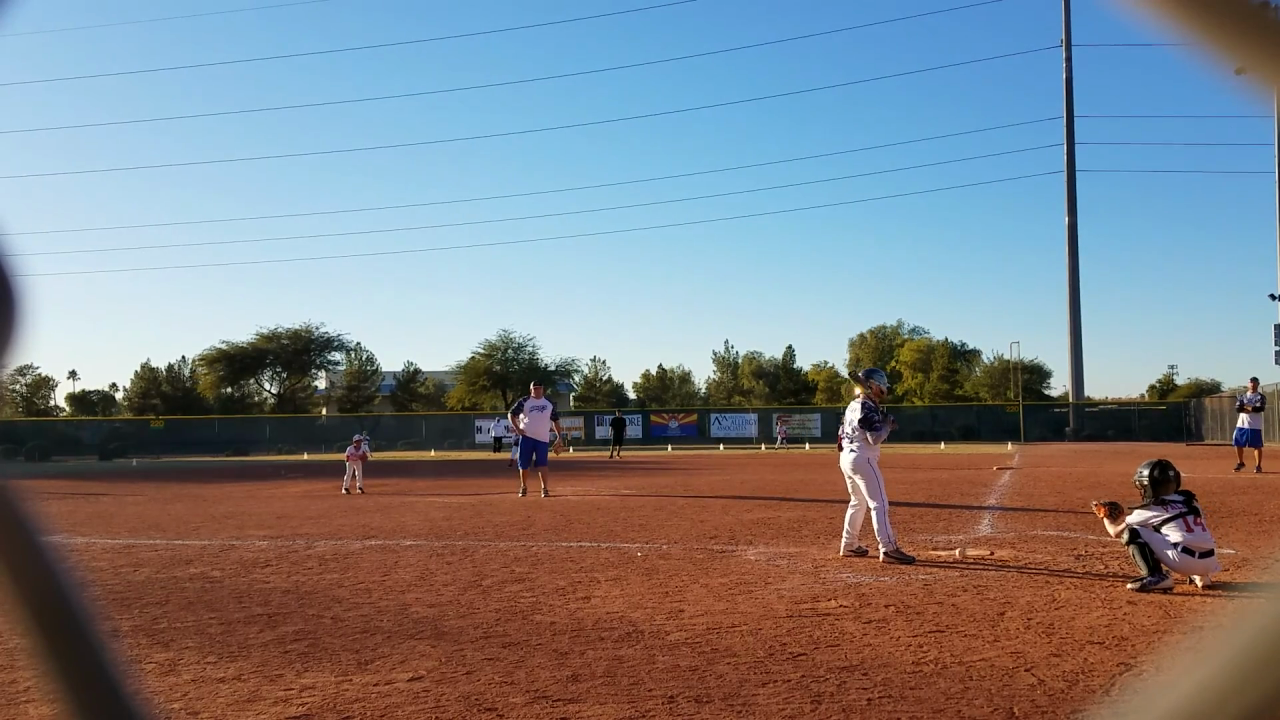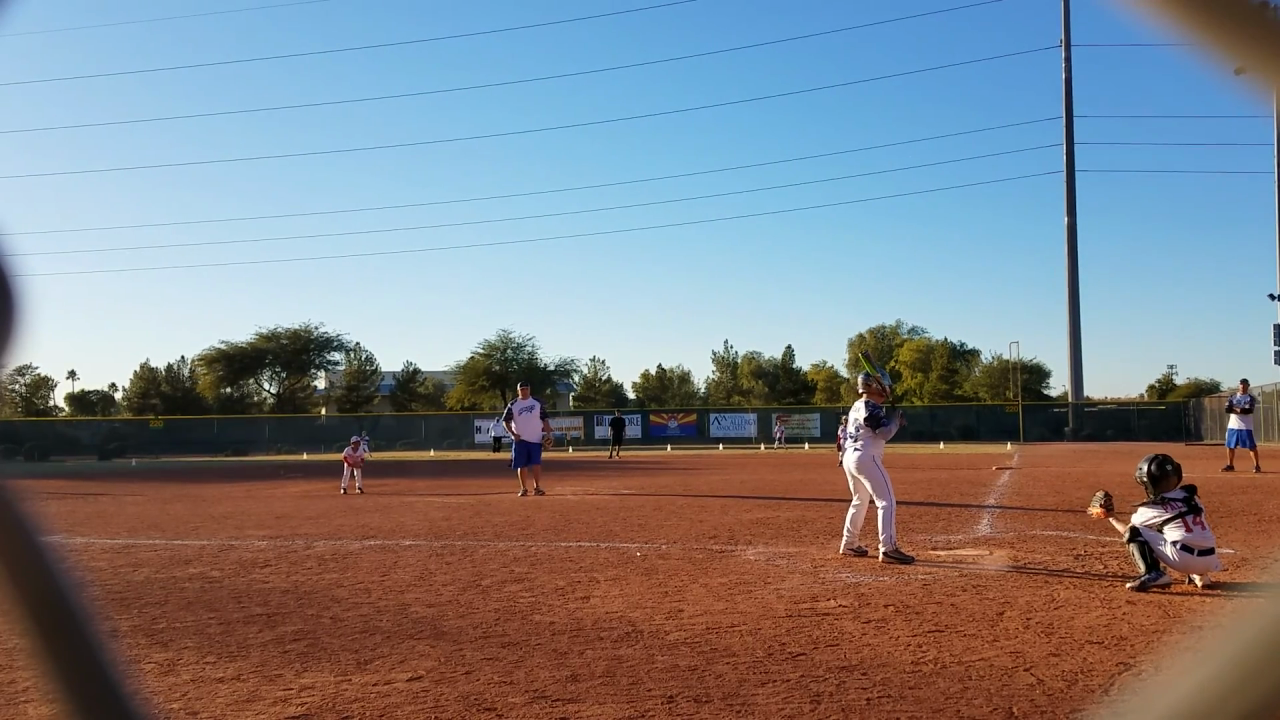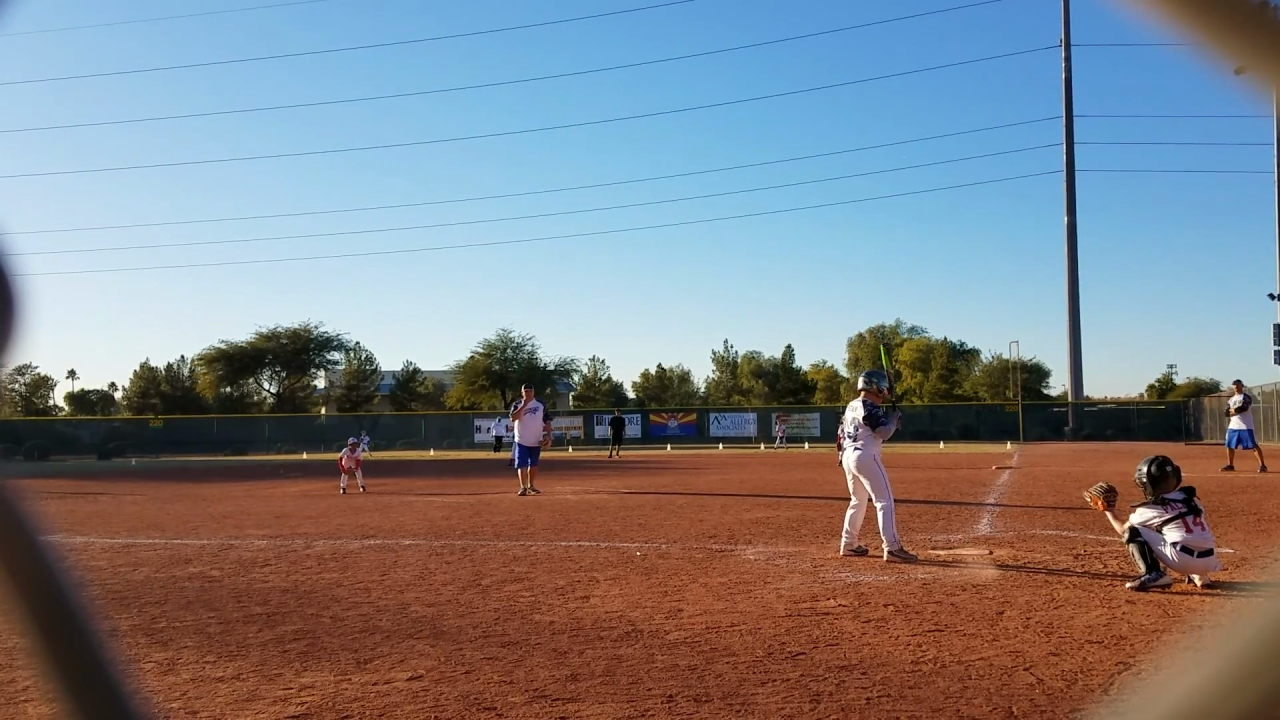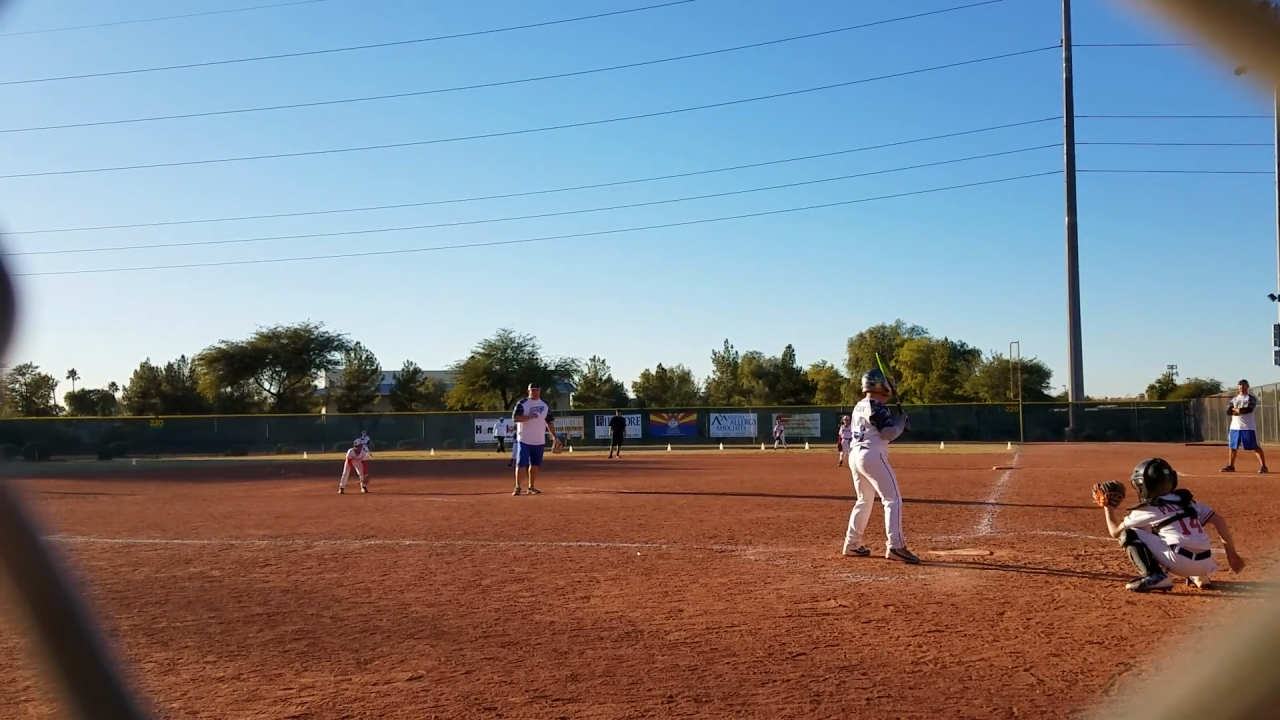
dt=0.5s
person 1, frame 1
left shoulder: (852, 406)
right shoulder: (868, 409)
right elbow: (875, 438)
left wrist: (883, 423)
right wrist: (887, 425)
left hip: (847, 457)
right hip: (862, 459)
left knee: (858, 502)
right knee: (879, 504)
left ankle: (849, 544)
right ankle: (888, 549)
person 1, frame 2
left shoulder: (856, 406)
right shoulder: (873, 408)
right elbow: (885, 434)
left wrist: (892, 421)
right wrist: (896, 419)
left hip: (850, 457)
right hip: (866, 458)
left knee: (859, 501)
right knee: (886, 502)
left ankle: (849, 543)
right ankle: (888, 549)
person 1, frame 3
left shoulder: (851, 406)
right shoulder: (870, 408)
right elbow: (884, 433)
left wrist: (887, 420)
right wrist: (893, 419)
left hip: (849, 456)
right hip: (866, 457)
left knee: (858, 501)
right knee: (884, 502)
left ankle: (849, 544)
right ankle: (892, 548)
person 1, frame 4
left shoulder: (859, 407)
right shoulder: (877, 408)
right elbow: (890, 434)
left wrist: (897, 424)
right wrist: (901, 422)
left hip: (855, 456)
right hip: (872, 456)
left knee: (864, 500)
right knee: (892, 500)
left ankle: (852, 544)
right ankle: (895, 546)
